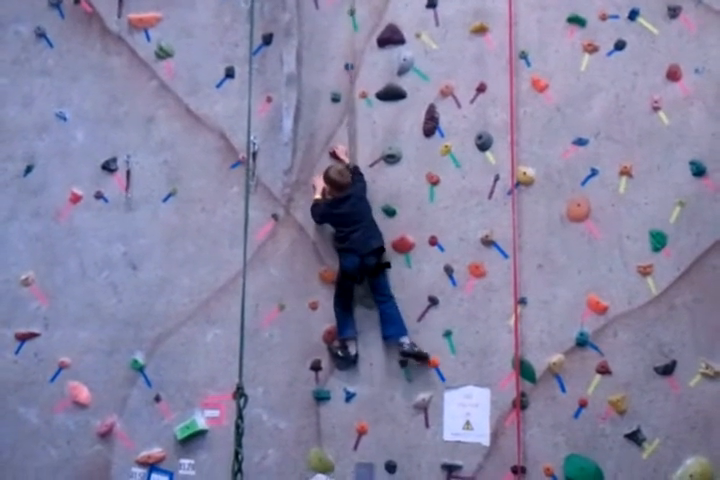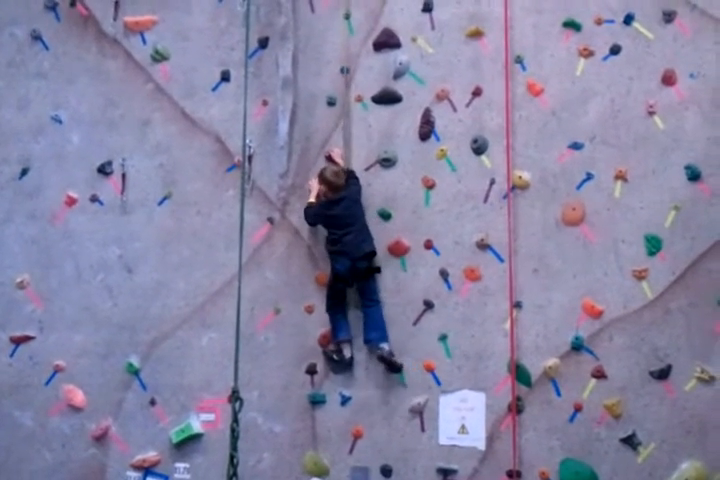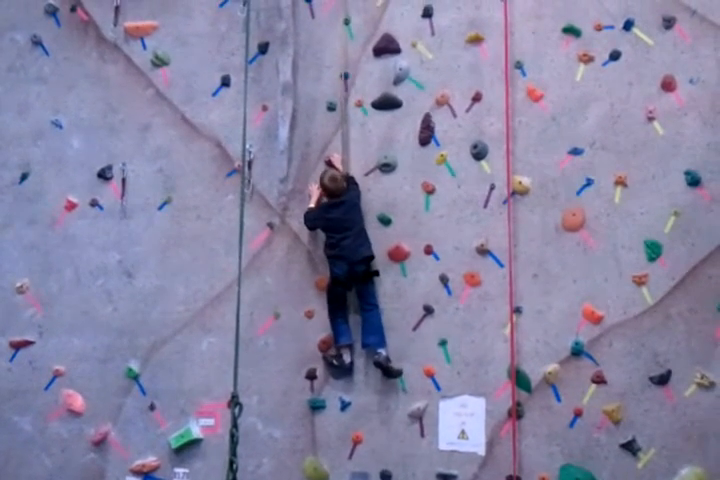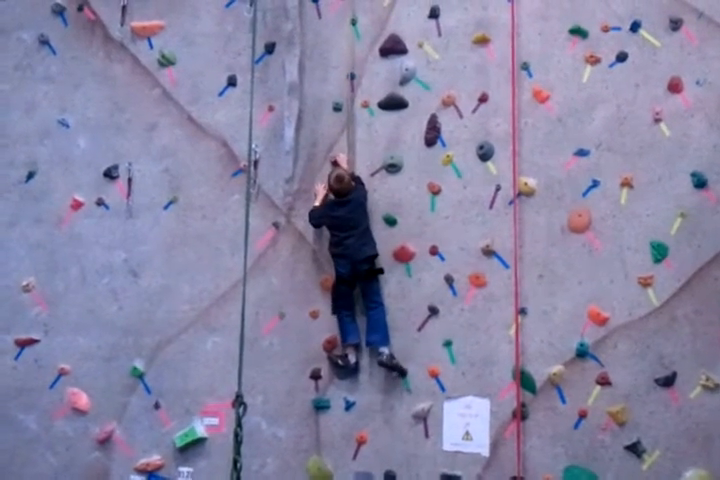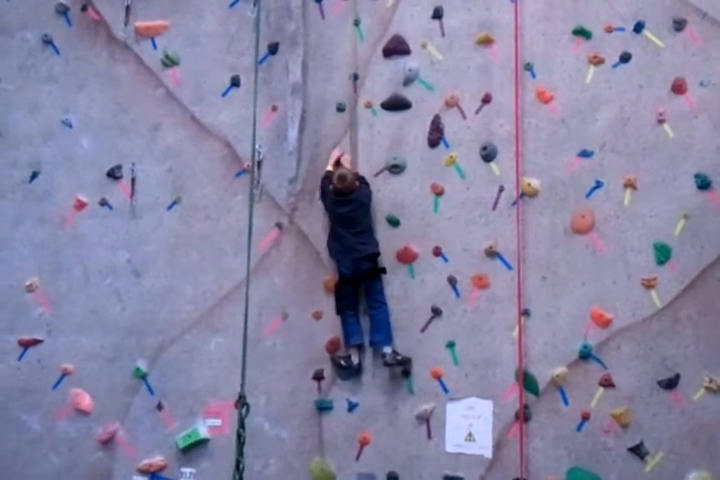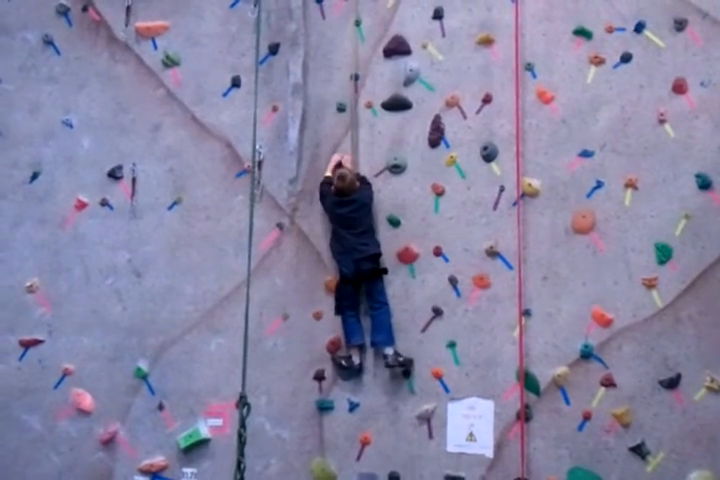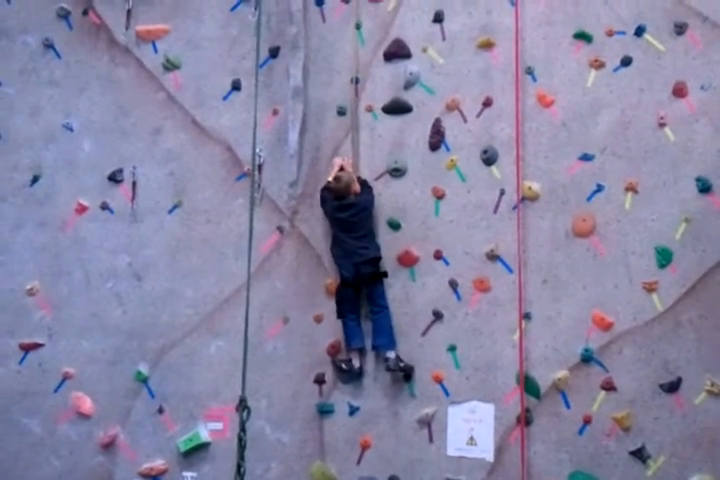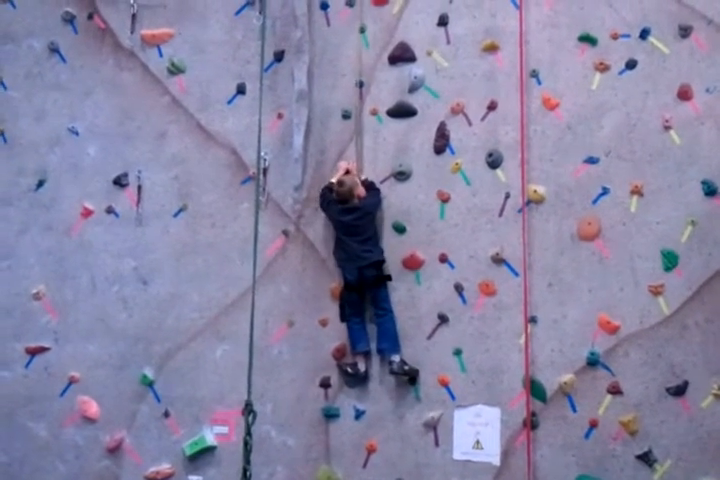
dt=0.3s
person 1, frame 1
left shoulder: (328, 206)
right shoulder: (358, 191)
left elbow: (316, 214)
right elbow: (357, 173)
left wrist: (318, 193)
right wrist: (344, 159)
left hip: (349, 258)
right hip: (373, 254)
left knee: (342, 303)
right knee: (385, 299)
left ankle: (349, 347)
right ankle: (404, 342)
person 1, frame 2
left shoulder: (322, 207)
right shoulder: (353, 193)
left elbow: (309, 217)
right elbow: (352, 177)
left wrist: (312, 195)
right wrist: (339, 161)
left hip: (341, 261)
right hip: (364, 257)
left knee: (336, 306)
right knee: (371, 303)
left ankle: (344, 350)
right ankle: (383, 347)
person 1, frame 3
left shoulder: (323, 211)
right shoulder: (352, 198)
left elbow: (309, 221)
right elbow: (352, 182)
left wrist: (313, 200)
right wrist: (339, 167)
left hip: (339, 265)
right hip: (361, 261)
left knee: (337, 311)
right knee: (369, 307)
left ankle: (345, 356)
right ankle: (380, 353)
person 1, frame 4
left shoulder: (328, 208)
right shoulder: (360, 197)
left elbow: (314, 219)
right elbow: (358, 182)
left wrist: (319, 197)
right wrist: (346, 168)
left hip: (343, 264)
right hip: (365, 260)
left knee: (345, 310)
right knee: (374, 305)
left ankle: (351, 356)
right ankle: (384, 352)
person 1, frame 5
left shoulder: (331, 202)
right shoulder: (363, 197)
left elbow: (325, 182)
right elbow: (363, 182)
left wrist: (333, 160)
right wrist: (349, 168)
left hip: (345, 264)
right hip: (367, 260)
left knee: (348, 310)
right knee: (377, 305)
left ankle: (353, 356)
right ankle: (387, 351)
person 1, frame 6
left shoulder: (331, 203)
right shoulder: (364, 198)
left elbow: (324, 187)
right elbow: (365, 183)
left wrist: (332, 166)
right wrist: (350, 168)
left hip: (346, 264)
right hip: (369, 260)
left knee: (349, 310)
right knee: (379, 305)
left ankle: (355, 357)
right ankle: (389, 353)
person 1, frame 7
left shoulder: (331, 207)
right shoulder: (364, 202)
left elbow: (325, 192)
right elbow: (366, 187)
left wrist: (335, 171)
right wrist: (351, 171)
left hip: (346, 268)
right hip: (369, 264)
left knee: (350, 314)
right knee: (379, 309)
left ankle: (355, 361)
right ankle: (390, 356)
person 1, frame 8
left shoulder: (334, 210)
right shoulder: (368, 206)
left elbow: (325, 194)
right elbow: (374, 190)
left wrist: (339, 174)
right wrist: (357, 175)
left hip: (350, 271)
right hip: (372, 267)
left knee: (355, 317)
right knee: (384, 312)
left ankle: (360, 364)
right ankle: (395, 360)
